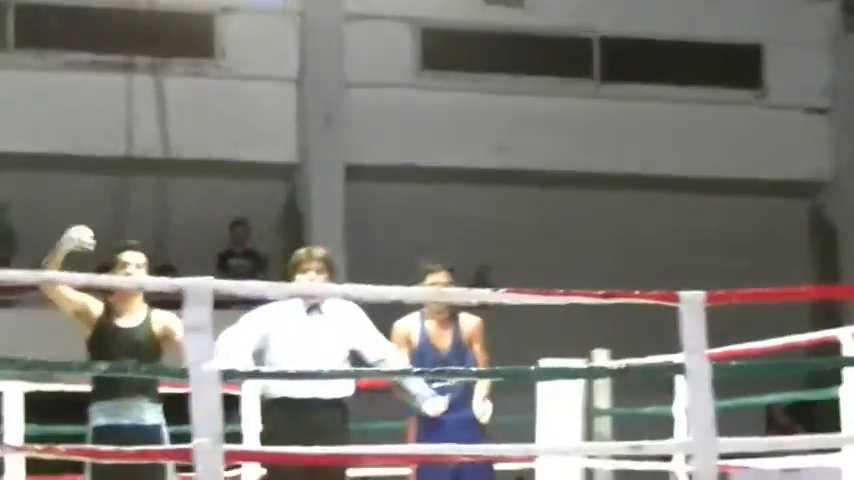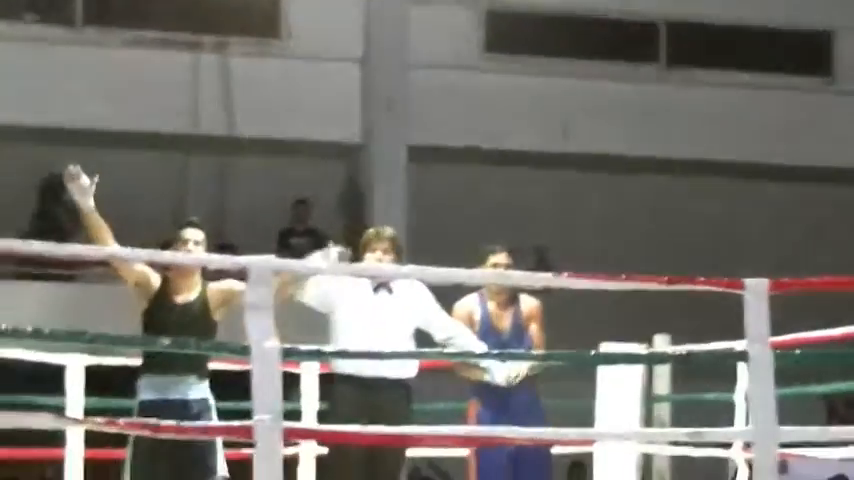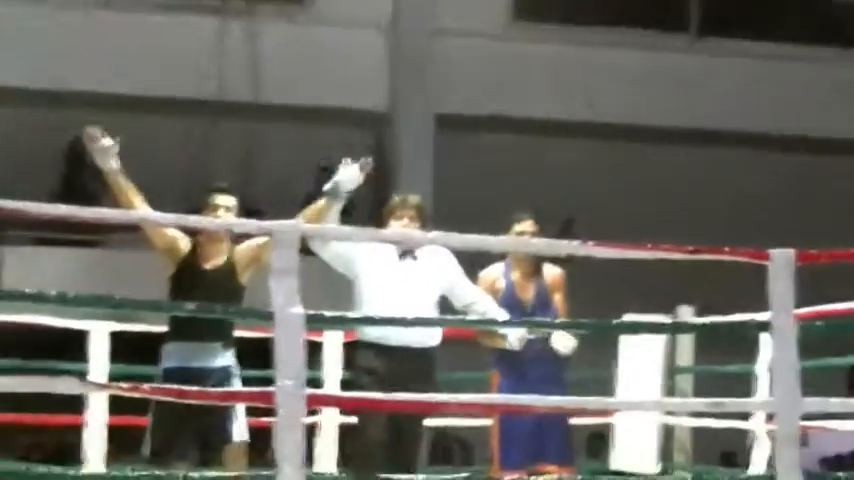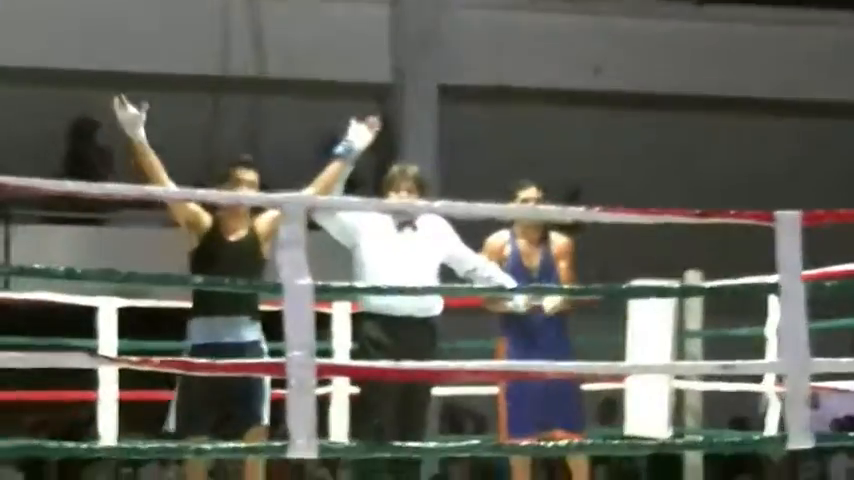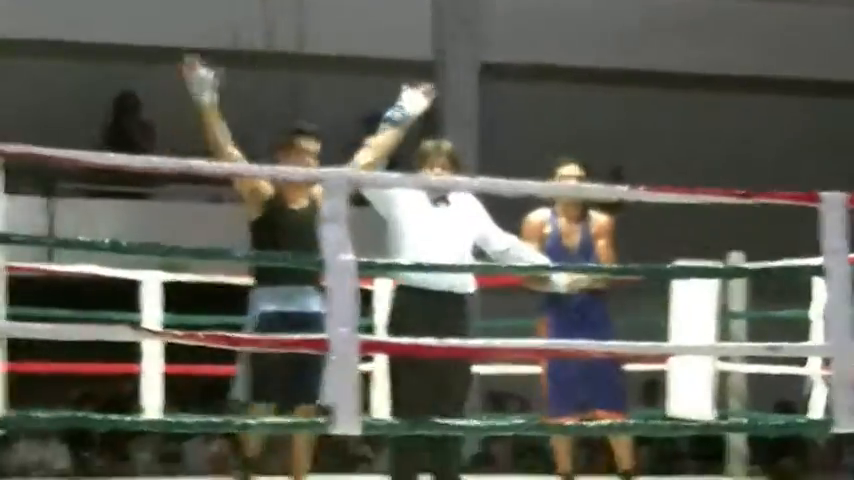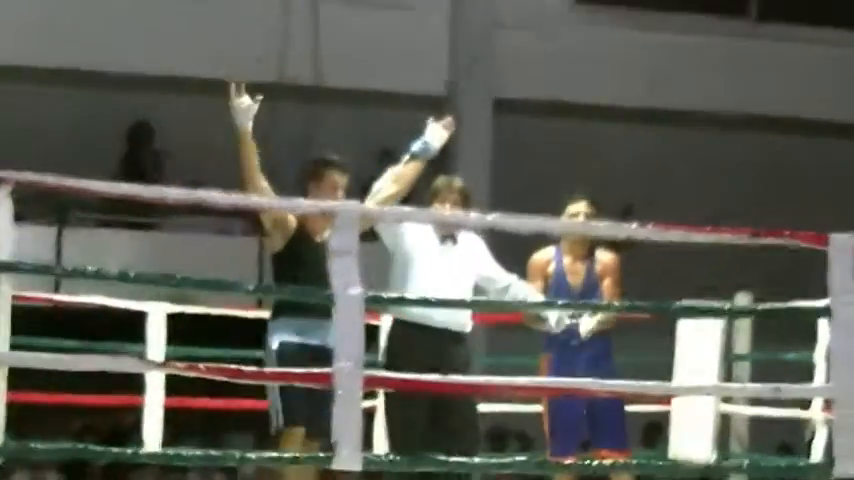
dt=0.2s
person 1, frame 1
left shoulder: (161, 320)
right shoulder: (94, 311)
right elbow: (48, 284)
right wrist: (63, 247)
left hip: (148, 423)
right hip: (105, 424)
person 1, frame 2
left shoulder: (218, 293)
right shoulder: (151, 285)
right elbow: (110, 249)
right wrist: (87, 205)
left hip: (195, 398)
right hip: (153, 397)
person 1, frame 3
left shoulder: (243, 257)
right shoulder: (182, 249)
right elbow: (142, 210)
right wrist: (111, 166)
left hip: (221, 366)
right hip: (178, 364)
left knee: (235, 452)
right knee: (167, 461)
person 1, frame 4
left shoulder: (263, 229)
right shoulder: (201, 224)
left elbow: (313, 194)
right elbow: (164, 185)
left wrist: (348, 153)
right wrist: (137, 136)
left hip: (247, 339)
right hip: (204, 340)
left knee: (256, 433)
right knee: (194, 437)
person 1, frame 5
left shoulder: (323, 196)
right shoulder: (262, 194)
right elbow: (229, 153)
right wrist: (207, 102)
left hip: (312, 309)
right hip: (271, 308)
left knee: (306, 409)
right knee: (261, 405)
person 1, frame 6
right shoulder: (283, 226)
left elbow: (390, 190)
right elbow: (255, 183)
left wrist: (424, 150)
right wrist: (243, 130)
left hip: (326, 339)
right hip: (287, 338)
left knee: (314, 439)
right knee: (293, 429)
person 2, frame 1
left shoulder: (348, 314)
right shoulder: (271, 314)
left elbow: (384, 354)
right elbow: (230, 343)
left wrist: (422, 393)
right wrist: (245, 370)
left hip: (331, 416)
right hip: (283, 416)
person 2, frame 2
left shoulder: (415, 292)
right shoulder: (340, 287)
left elbow: (450, 331)
right elbow: (300, 287)
left wrist: (492, 363)
left hip: (395, 393)
right hip: (349, 390)
person 2, frame 3
left shoulder: (438, 258)
right shoulder: (363, 252)
left elbow: (472, 298)
right elbow: (318, 236)
left wrist: (509, 327)
right wrist: (336, 193)
left hip: (418, 362)
right hip: (374, 357)
left knee: (406, 449)
right knee: (372, 439)
person 2, frame 4
left shoulder: (437, 229)
right shoulder: (365, 222)
left elbow: (473, 264)
right elbow: (323, 207)
left wrist: (515, 292)
left hip: (422, 333)
right hip: (378, 329)
left knee: (413, 422)
right knee: (375, 418)
person 2, frame 5
left shoulder: (468, 206)
right shoulder: (401, 198)
left elbow: (503, 244)
right elbow: (365, 167)
left wrist: (553, 272)
right wrist: (399, 118)
left hip: (455, 309)
right hip: (413, 305)
left knee: (451, 401)
right knee: (411, 399)
person 2, frame 6
left shoulder: (472, 244)
right shoulder: (408, 230)
left elbow: (505, 285)
left wrist: (550, 311)
left hip: (454, 346)
right hip: (411, 342)
left knee: (463, 434)
right knee: (408, 437)
person 3, frame 1
left shoulder: (471, 325)
right shoulder: (406, 327)
left elbow: (482, 370)
left wrist: (481, 398)
left hip: (466, 418)
right hip: (426, 422)
person 3, frame 2
left shoulder: (530, 306)
right shoulder: (467, 307)
left elbow: (539, 352)
left wrist: (526, 367)
left hip: (525, 403)
right hip: (487, 404)
person 3, frame 3
left shoulder: (554, 276)
right shoulder: (492, 276)
left elbow: (562, 323)
left wrist: (560, 336)
left hip: (548, 371)
right hip: (510, 374)
left knee: (557, 450)
right knee: (510, 455)
person 3, frame 4
left shoulder: (560, 244)
right shoulder: (497, 243)
left elbow: (569, 293)
left wrist: (557, 300)
left hip: (554, 339)
right hip: (517, 341)
left knee: (569, 420)
right knee: (519, 424)
person 3, frame 5
left shoulder: (601, 222)
right shoulder: (538, 221)
left wrist: (588, 278)
left hip: (594, 317)
right hip: (558, 319)
left knee: (611, 400)
right knee: (561, 405)
person 3, frame 6
left shoulder: (607, 261)
right shoulder: (543, 260)
left elbow: (613, 311)
left wrist: (596, 321)
left hip: (597, 357)
right hip: (560, 358)
left knee: (613, 439)
right knee: (562, 444)
